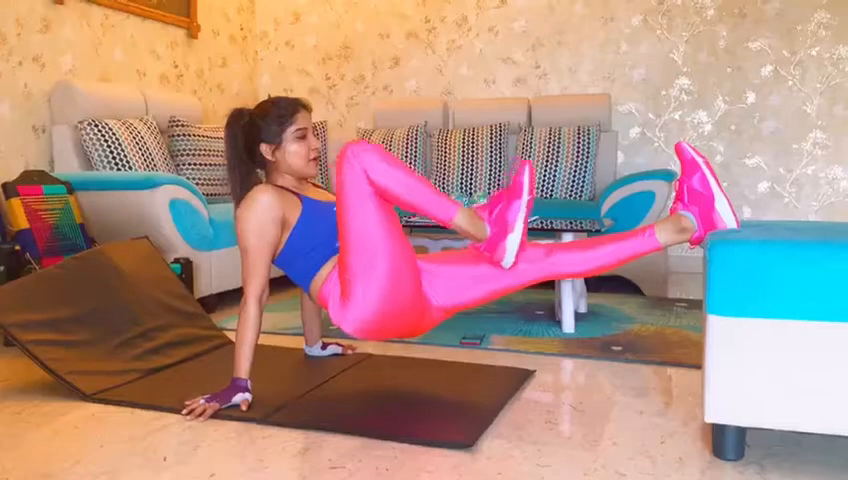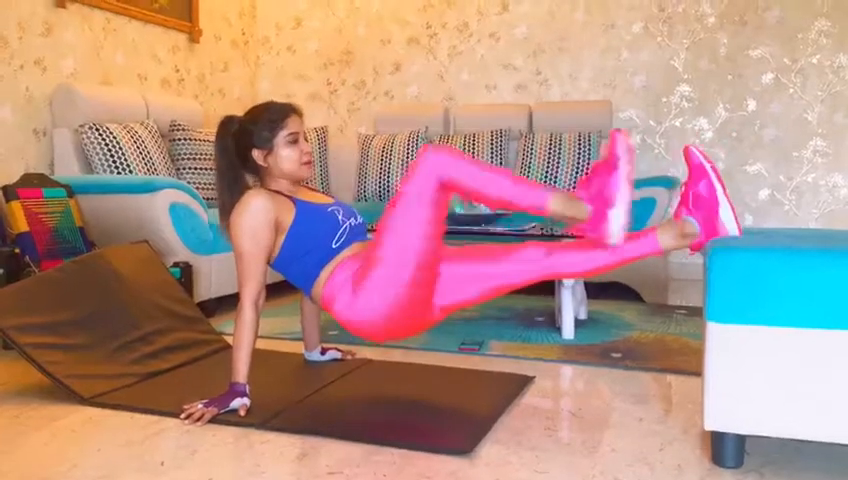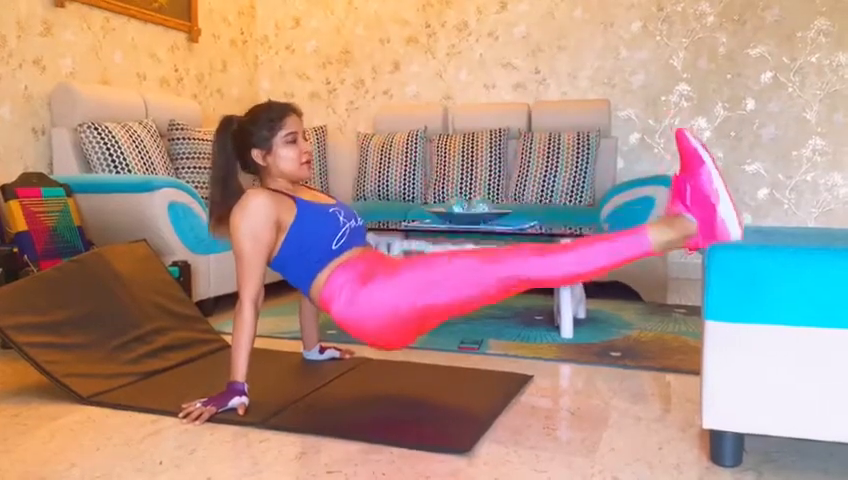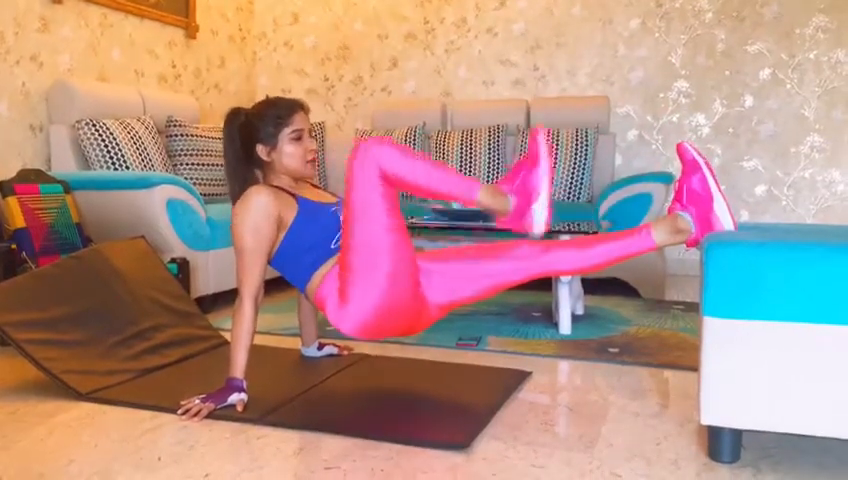
dt=1s
person 1, frame 1
left shoulder: (309, 192)
right shoulder: (264, 202)
right elbow: (254, 295)
left wrist: (316, 344)
right wrist: (238, 383)
left hip: (407, 292)
right hip: (372, 303)
left knee: (543, 258)
right knee: (360, 154)
left ankle: (683, 224)
right ankle: (481, 227)
person 1, frame 2
left shoulder: (304, 194)
right shoulder: (258, 207)
right elbow: (250, 298)
left wrist: (314, 348)
right wrist: (236, 388)
left hip: (405, 294)
right hip: (376, 299)
left knee: (538, 255)
right knee: (435, 160)
left ankle: (685, 229)
right ankle: (580, 209)
person 1, frame 3
left shoulder: (304, 194)
right shoulder: (258, 206)
right elbow: (249, 298)
left wrist: (312, 348)
right wrist: (235, 388)
left hip: (396, 289)
right hip: (373, 303)
left knee: (530, 255)
right knee: (521, 265)
left ankle: (681, 226)
right ankle: (685, 224)
person 1, frame 4
left shoulder: (306, 191)
right shoulder: (259, 202)
right elbow: (249, 296)
left wrist: (312, 345)
right wrist: (233, 384)
left hip: (402, 294)
right hip: (368, 302)
left knee: (535, 255)
right knee: (371, 151)
left ankle: (680, 226)
right ankle: (507, 202)
